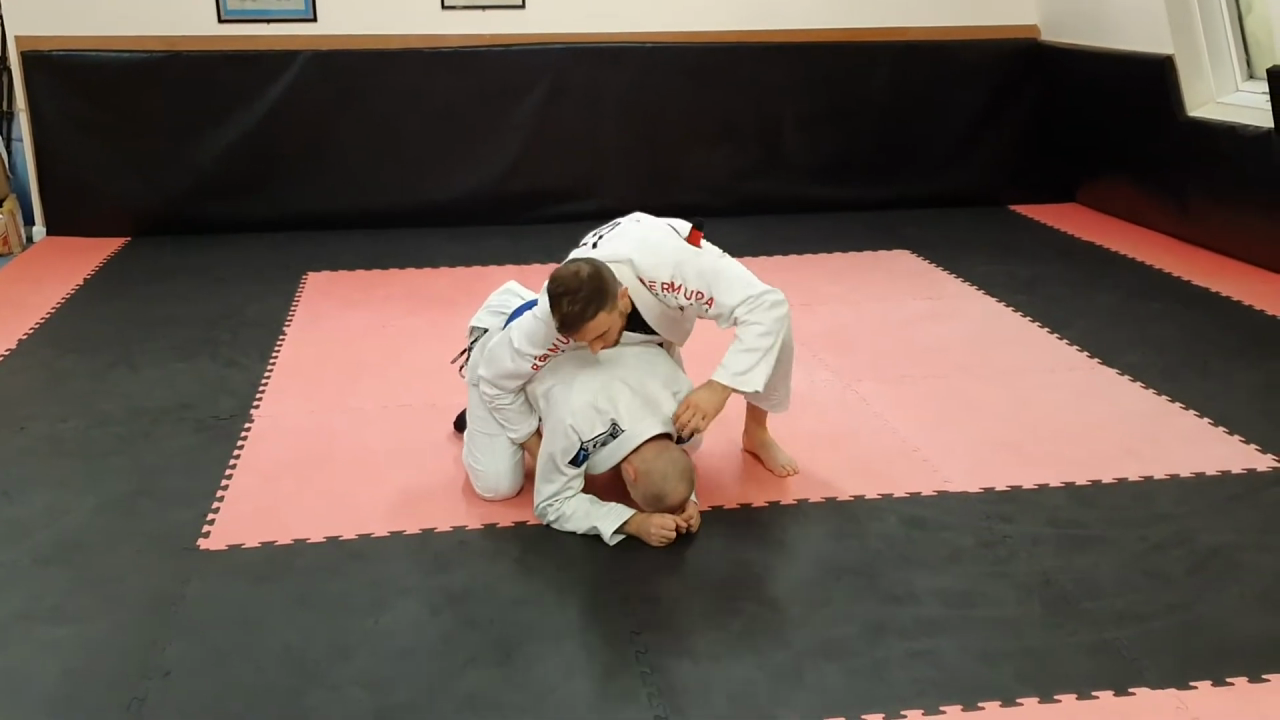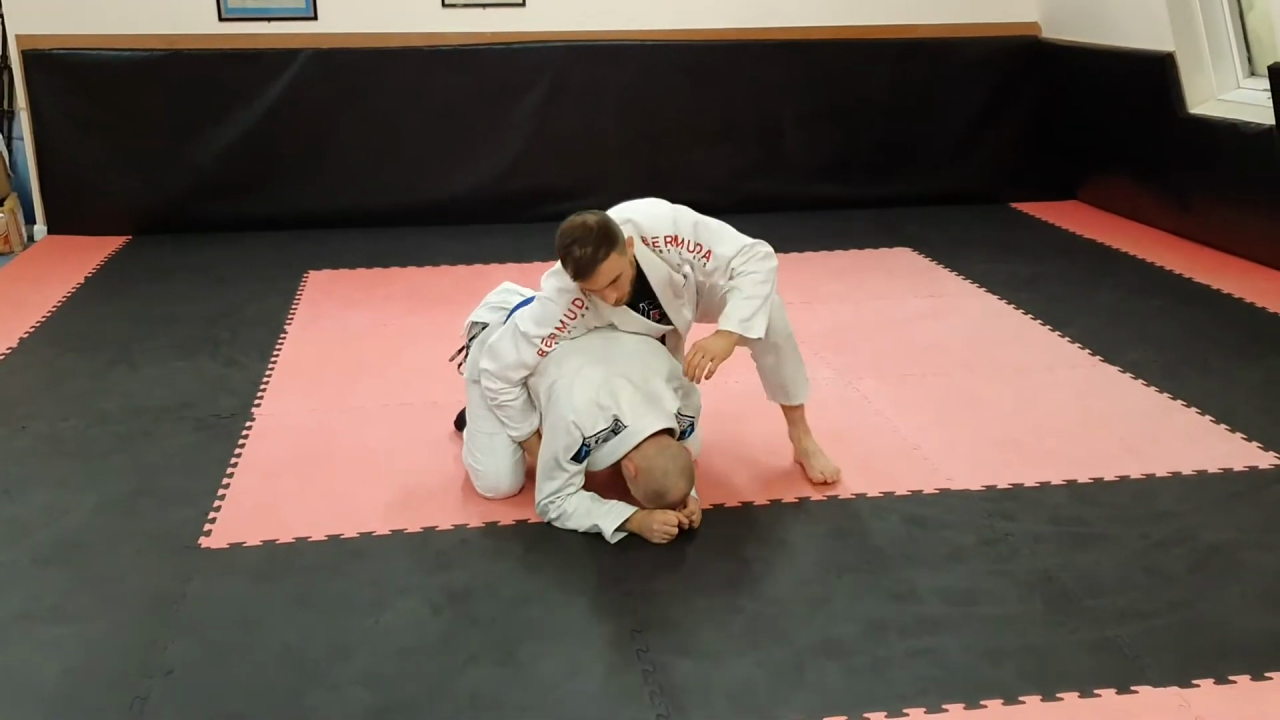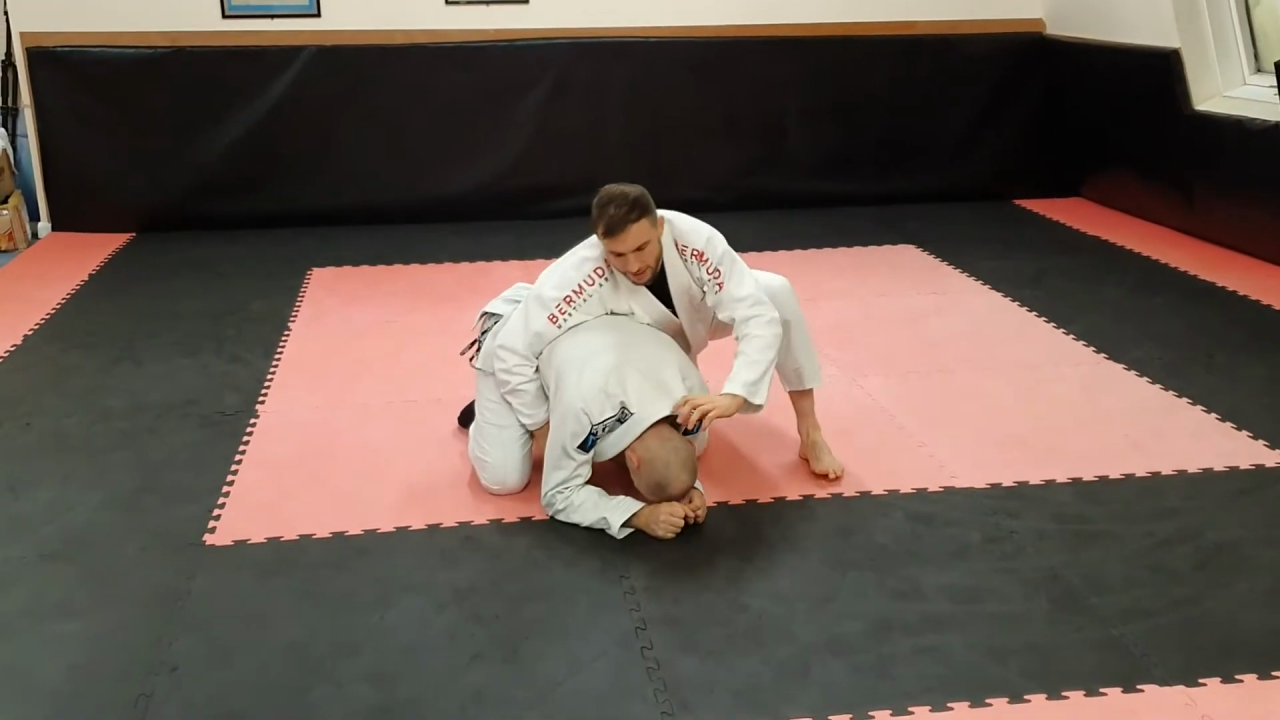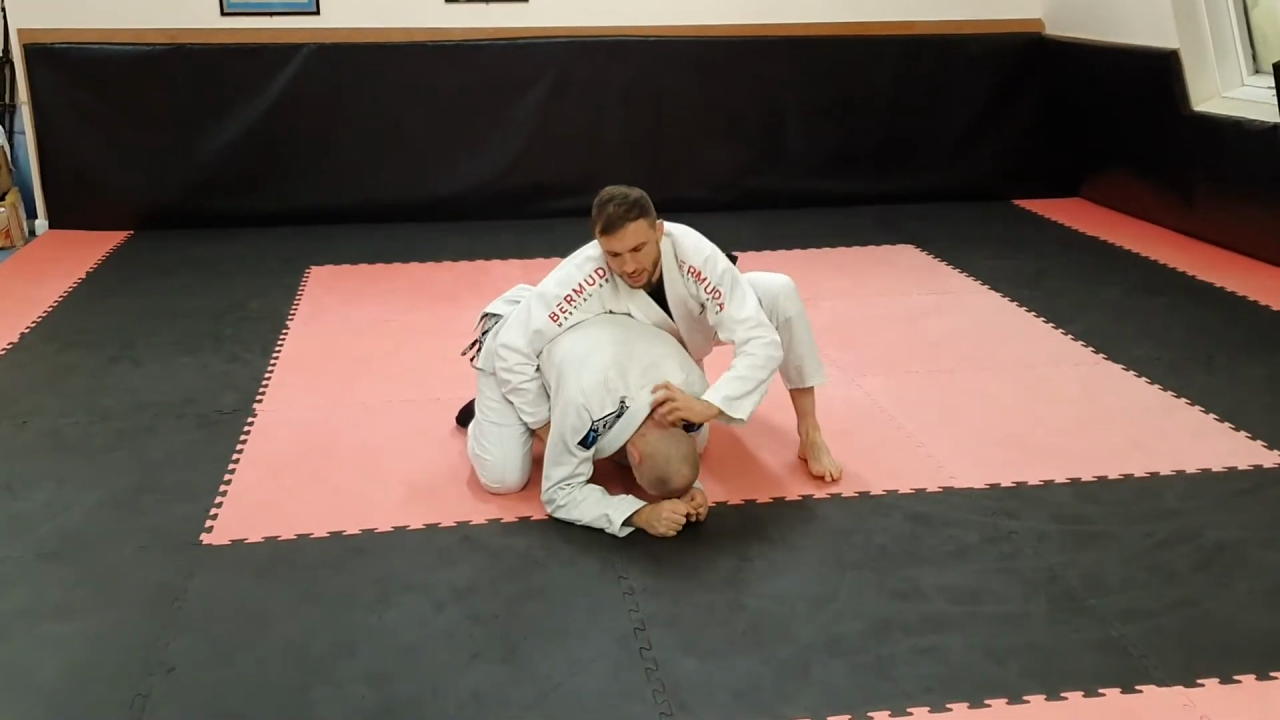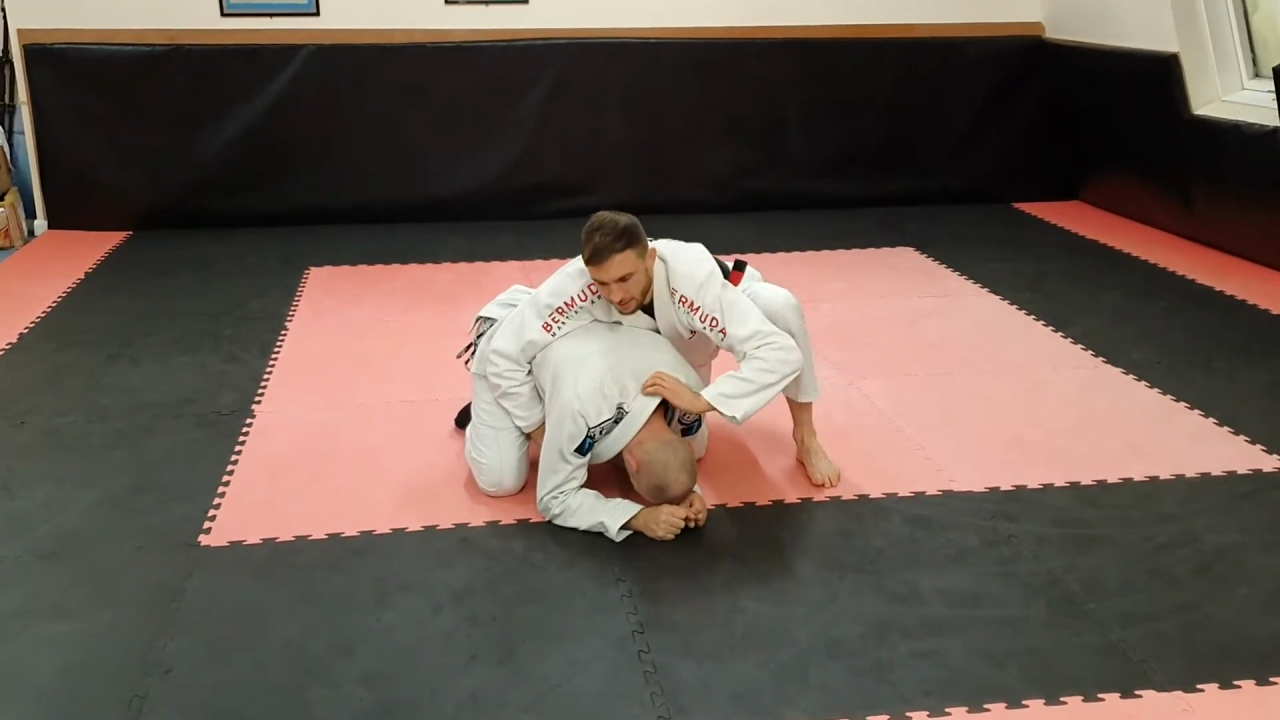
dt=0.3s
person 1, frame 1
left shoulder: (666, 263)
right shoulder: (550, 323)
left elbow: (767, 303)
right elbow: (495, 382)
left wrist: (720, 387)
right wrist: (540, 455)
right hip: (641, 326)
left knee: (768, 319)
left ankle: (756, 432)
person 1, frame 2
left shoulder: (661, 226)
right shoulder: (561, 297)
left elbow: (755, 257)
right elbow: (498, 373)
left wrist: (727, 335)
right wrist: (537, 450)
left hip: (681, 283)
right hip: (637, 333)
left knee: (768, 313)
left ankle: (800, 435)
person 1, frame 3
left shoulder: (694, 239)
right shoulder: (579, 274)
left elbow: (759, 318)
right elbow: (511, 353)
left wrist: (732, 396)
right wrist: (548, 435)
left hip: (695, 316)
left knee: (775, 291)
left ankle: (809, 432)
person 1, frame 4
left shoulder: (696, 255)
right shoulder: (582, 275)
left elbow: (761, 342)
right elbow: (512, 352)
left wrist: (709, 406)
left hip: (698, 325)
left knee: (778, 291)
left ankle: (809, 433)
person 1, frame 5
left shoulder: (694, 276)
right shoulder: (575, 284)
left elbow: (783, 354)
right elbow: (503, 357)
left wrist: (700, 399)
left hip: (717, 301)
left knee: (779, 306)
left ankle: (805, 437)
person 2, frame 1
left shoulder: (683, 399)
right shoulder: (574, 421)
left elbow: (671, 463)
right elbow: (552, 504)
left wrist: (685, 500)
right wrist: (634, 523)
right knee: (496, 486)
right ankle: (478, 416)
person 2, frame 2
left shoulder: (684, 395)
right shoulder: (576, 415)
left elbow: (673, 460)
right elbow: (553, 502)
left wrist: (685, 495)
right wrist: (636, 520)
right knee: (497, 485)
right ankle: (477, 418)
person 2, frame 3
left shoulder: (693, 389)
right shoulder: (583, 401)
left elbow: (683, 452)
right elbow: (559, 493)
left wrist: (689, 490)
right wrist: (641, 515)
right knee: (504, 479)
right ankle: (487, 409)
person 2, frame 4
left shoulder: (692, 386)
right shoulder: (583, 397)
left elbow: (682, 451)
right elbow: (560, 492)
left wrist: (688, 489)
right wrist: (641, 514)
right knee: (503, 478)
right ankle: (485, 411)
person 2, frame 5
left shoulder: (687, 387)
right shoulder: (579, 405)
left elbow: (679, 457)
right elbow: (555, 499)
left wrist: (686, 493)
right wrist: (639, 517)
right knee: (500, 482)
right ankle: (482, 413)
